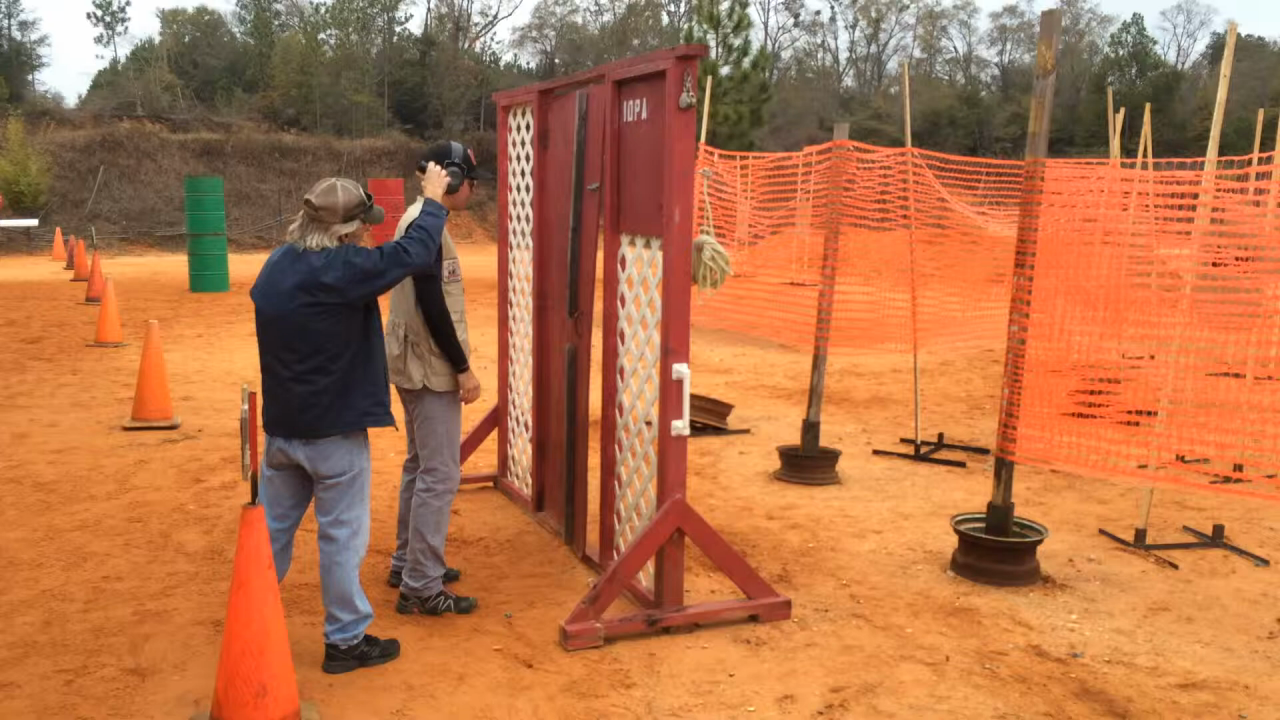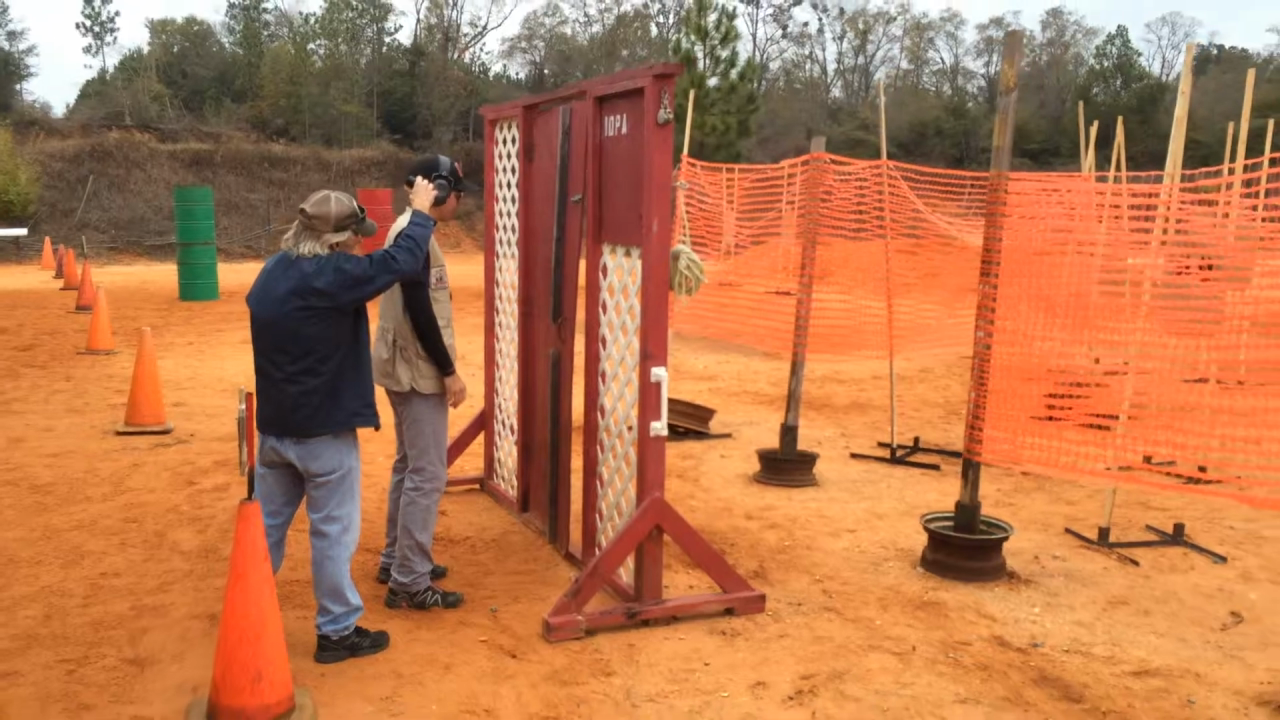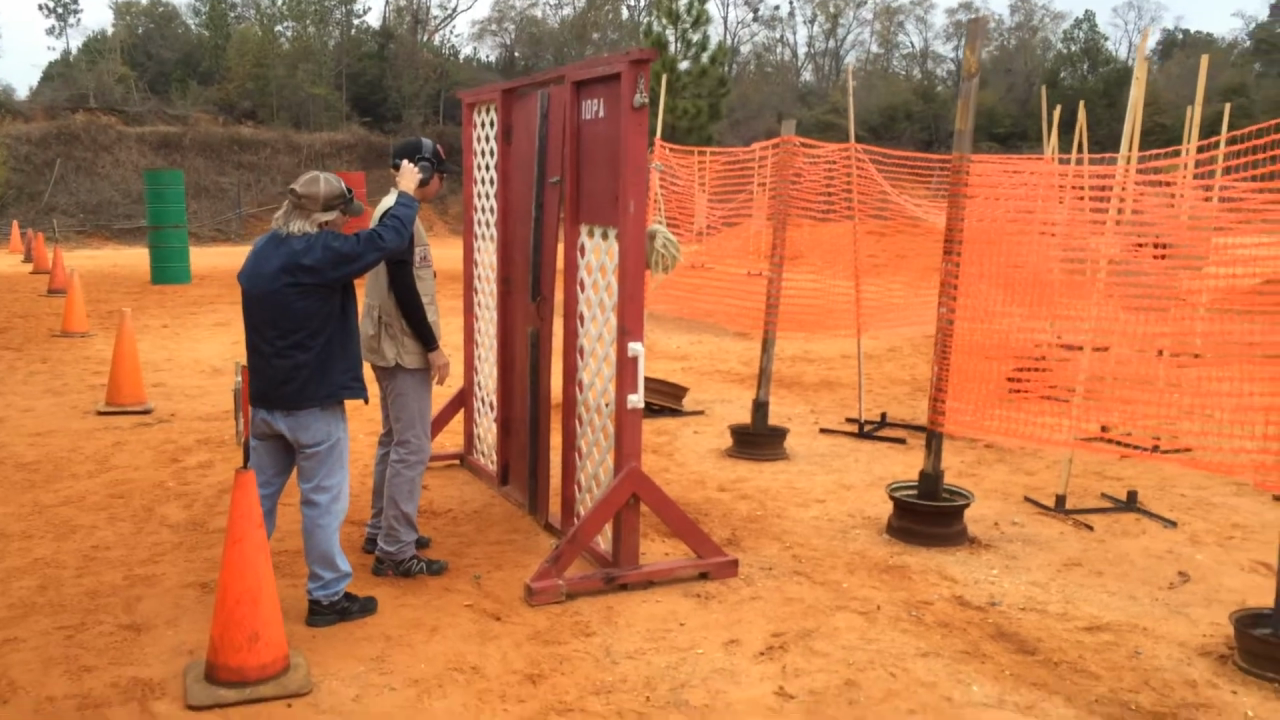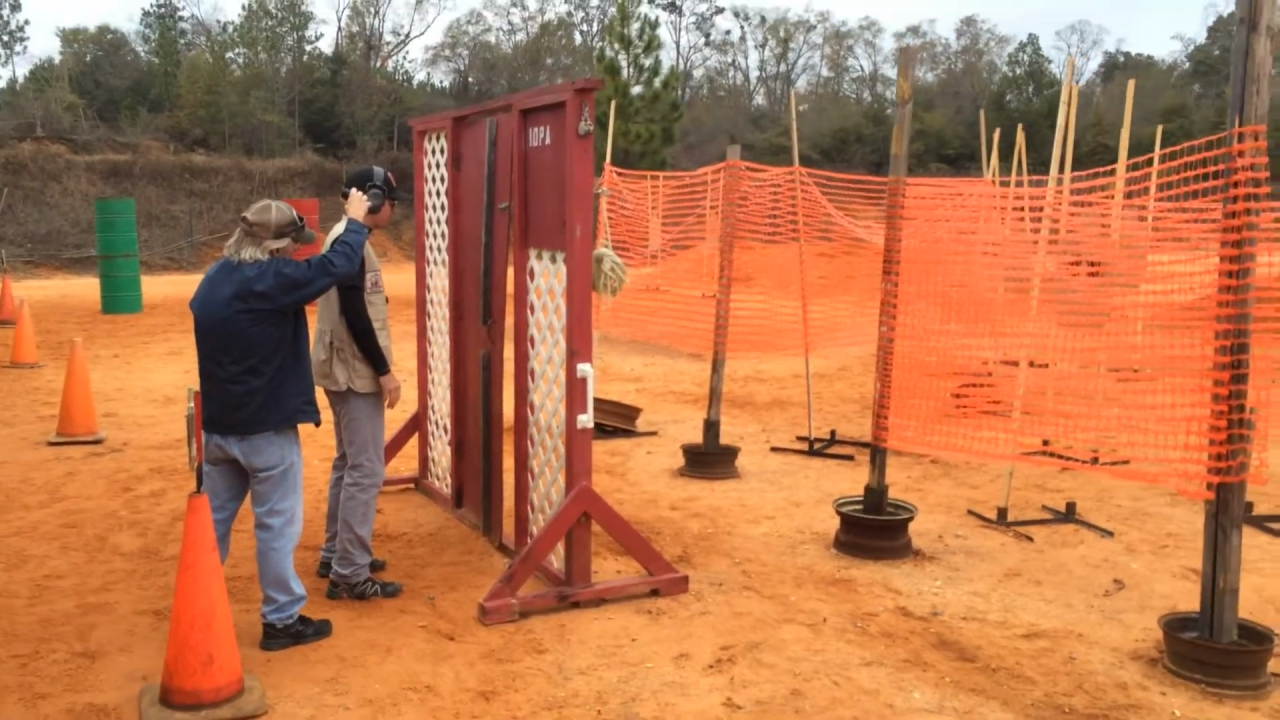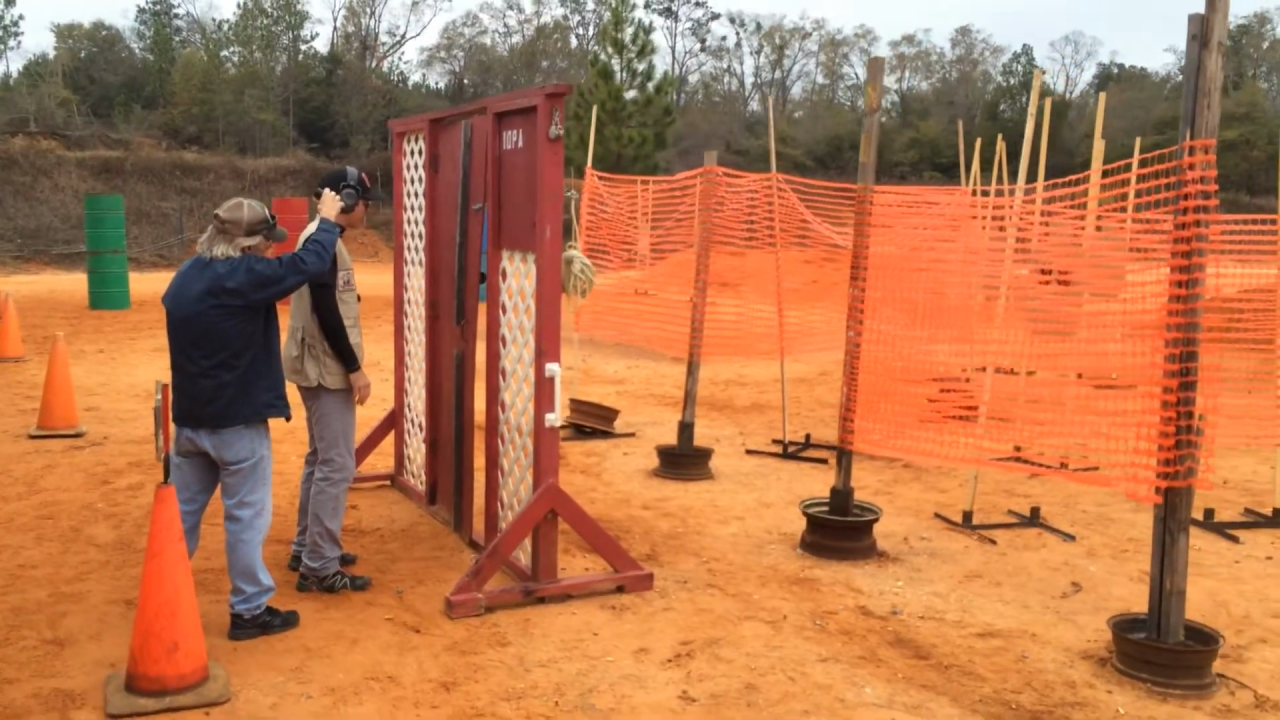
dt=0.5s
person 1, frame 1
left shoulder: (276, 264)
right shoulder: (343, 269)
right elbow: (415, 252)
right wrist: (432, 199)
left hip: (281, 424)
right hip: (334, 430)
left knee: (272, 529)
right knee: (342, 536)
right ankle: (346, 641)
person 1, frame 2
left shoulder: (271, 272)
right shoulder: (333, 275)
right elbow: (401, 260)
right wrist: (420, 212)
left hip: (274, 426)
right hip: (324, 430)
left knee: (266, 526)
right knee: (333, 532)
right ankle: (337, 632)
person 1, frame 3
left shoulder: (261, 251)
right shoulder: (322, 253)
right elbow: (389, 239)
right wrist: (406, 195)
left hip: (264, 398)
right hip: (313, 402)
left knee: (258, 495)
right knee: (323, 501)
right ankle: (327, 596)
person 1, frame 4
left shoulder: (213, 279)
right shoulder: (273, 279)
right elbow: (338, 264)
right wrist: (355, 221)
left hip: (218, 424)
right hip: (267, 426)
left knee: (212, 519)
right knee: (277, 524)
right ankle: (281, 620)
person 1, frame 5
left shoulder: (186, 276)
right shoulder: (245, 276)
right elbow: (310, 263)
right wrist: (327, 221)
left hip: (190, 417)
right hip: (238, 421)
left knee: (182, 511)
right knee: (246, 516)
right ankle: (250, 611)
person 2, frame 1
left shoulder: (420, 220)
right elbow: (430, 303)
left wrist: (454, 365)
right wrist: (463, 368)
left hip: (419, 365)
right hip: (430, 368)
left knee: (421, 467)
right knee: (440, 475)
left ankle: (408, 564)
right ankle: (420, 587)
person 2, frame 2
left shoulder: (409, 230)
right shoulder: (413, 233)
right elbow: (419, 310)
left wrist: (441, 368)
right wrist: (448, 371)
left hip: (410, 369)
right hip: (419, 371)
left knee: (410, 467)
right knee: (427, 474)
left ankle: (397, 561)
right ankle: (409, 583)
person 2, frame 3
left shoulder: (394, 211)
right shoulder: (397, 213)
right elbow: (402, 288)
left wrist: (425, 344)
right wrist: (433, 347)
left hip: (394, 346)
right hip: (403, 348)
left knee: (395, 440)
right knee: (412, 446)
left ankle: (382, 531)
right ankle: (394, 551)
person 2, frame 4
left shoulder: (347, 238)
right elbow: (353, 312)
left wrist: (377, 369)
right wrist: (384, 371)
left hip: (348, 371)
right hip: (356, 373)
left knee: (349, 464)
right knee: (366, 470)
left ankle: (336, 555)
right ankle: (349, 574)
person 2, frame 5
left shoulder: (320, 238)
right elbow: (325, 311)
left wrist: (348, 366)
right wrist: (354, 368)
left hip: (320, 368)
right hip: (327, 369)
left knee: (321, 459)
right knee: (337, 465)
left ankle: (308, 548)
right ankle: (319, 566)
